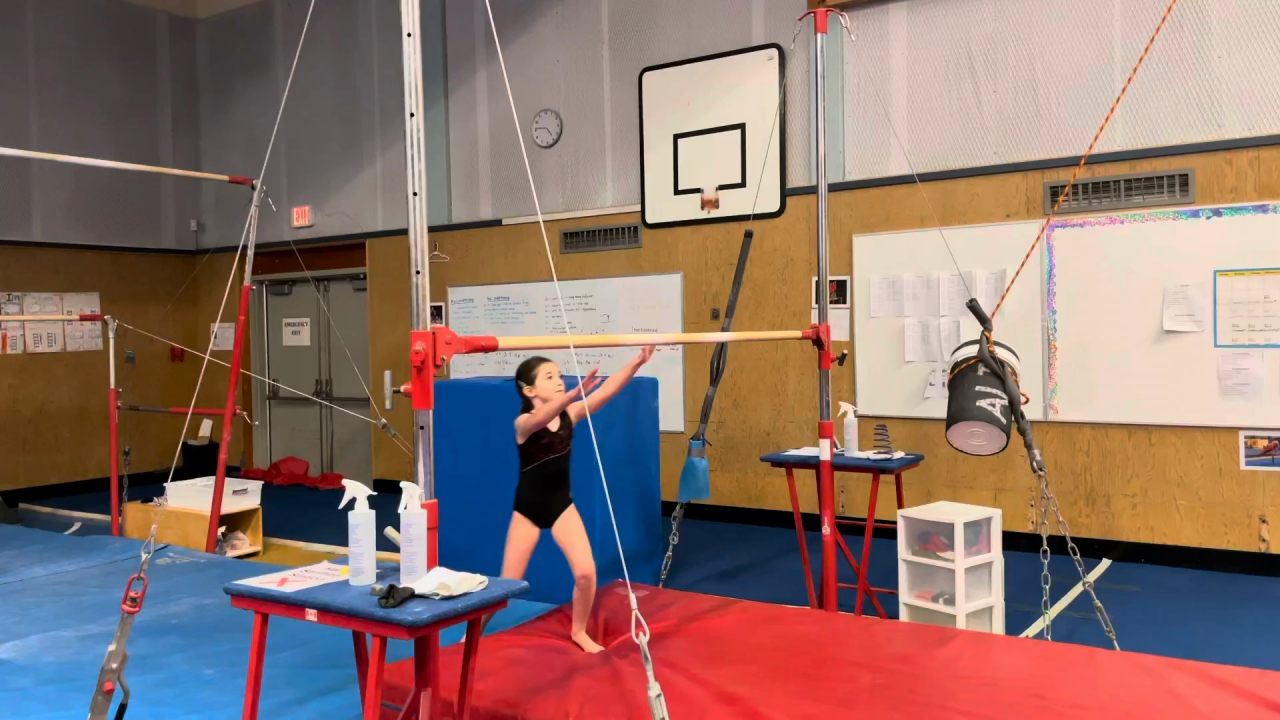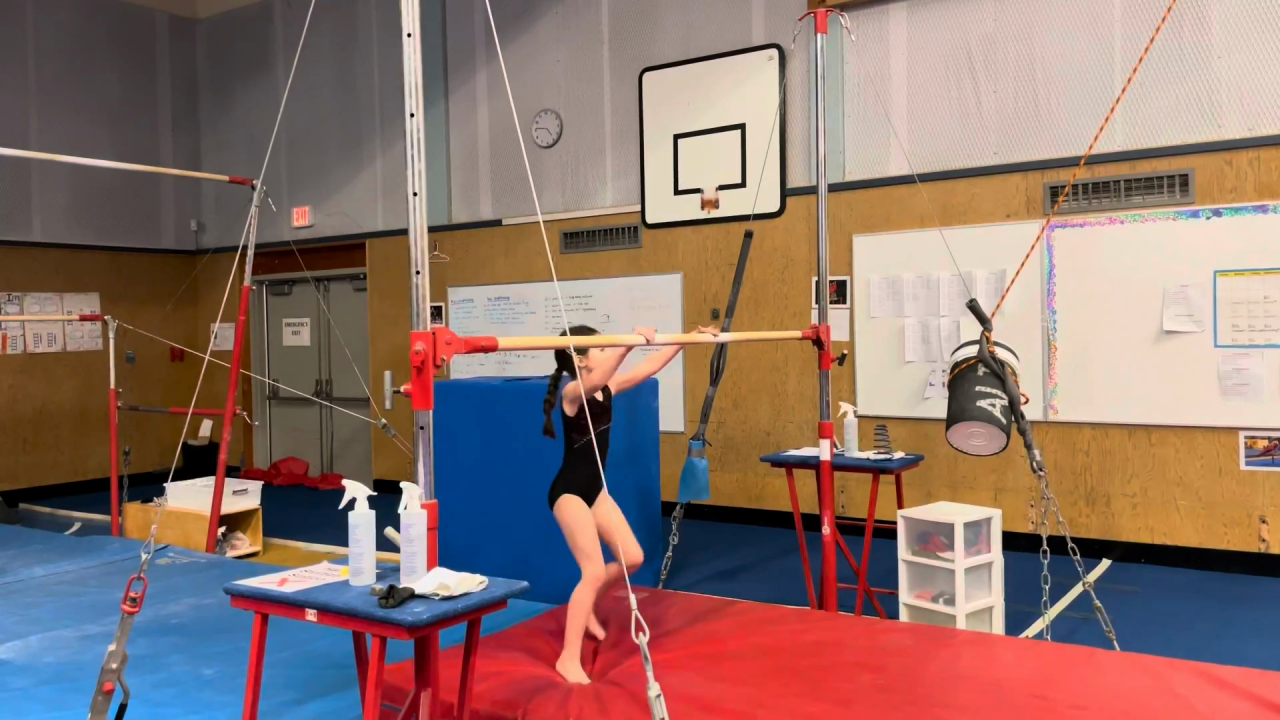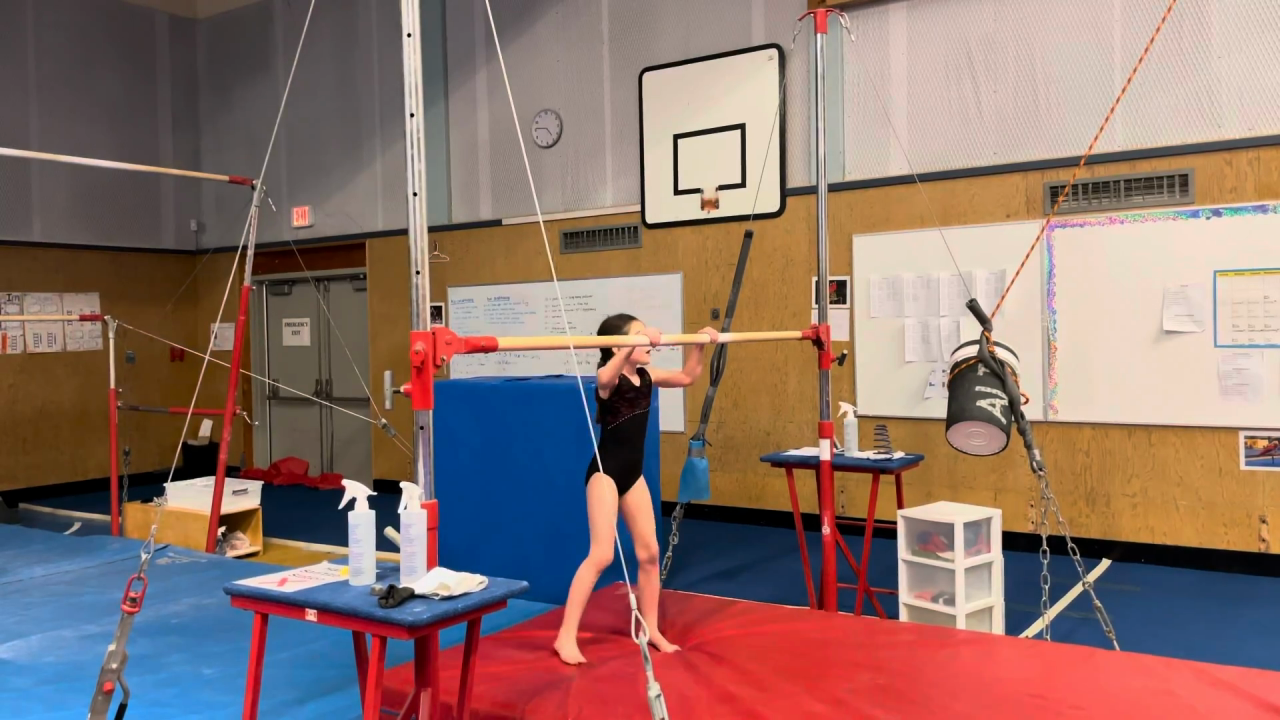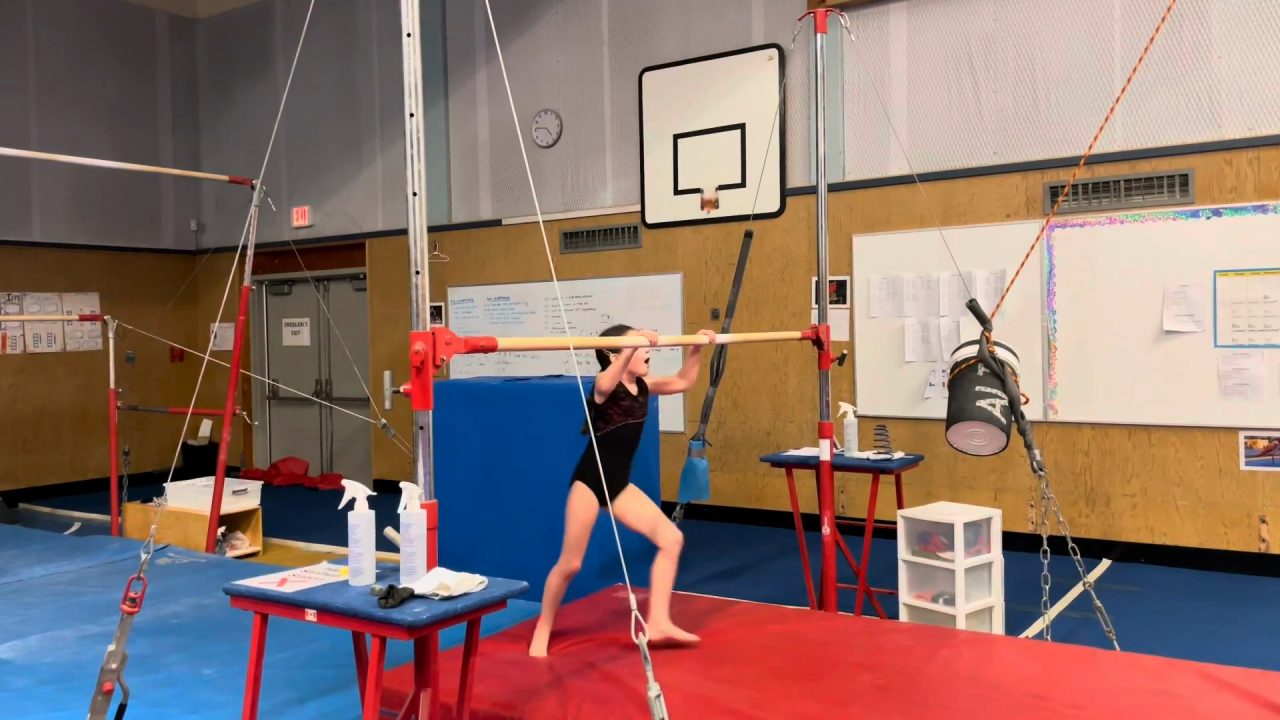
dt=0.4s
person 1, frame 1
left shoulder: (569, 414)
right shoulder: (524, 423)
left elbow: (607, 391)
right elbow: (545, 416)
left wrist: (639, 361)
right wrist: (577, 393)
left hip: (562, 507)
right hip: (527, 511)
left knee: (586, 571)
left ankle: (579, 630)
person 1, frame 2
left shoulder: (608, 386)
right shoulder: (572, 392)
left elbow: (651, 365)
right elbow: (595, 381)
right wrist: (630, 343)
left hip: (594, 489)
right hip: (569, 492)
left knee: (632, 557)
right knee: (594, 573)
left ankle: (584, 612)
right ankle: (568, 658)
person 1, frame 3
left shoulder: (647, 376)
right shoulder: (607, 376)
left elbow: (688, 377)
right elbow: (610, 376)
left wrist: (699, 344)
right wrist: (636, 343)
left hip: (634, 474)
right hip: (604, 472)
left knee: (649, 554)
right knee: (601, 554)
left ankle: (649, 628)
right ankle: (566, 634)
person 1, frame 4
left shoulder: (644, 386)
right shoulder: (607, 386)
left elbow: (685, 381)
right elbow: (606, 381)
left wrist: (696, 351)
right wrist: (630, 352)
left hip: (620, 483)
right hip: (589, 480)
left knee: (671, 537)
right knee: (571, 562)
left ankle: (658, 623)
right ankle: (542, 629)
